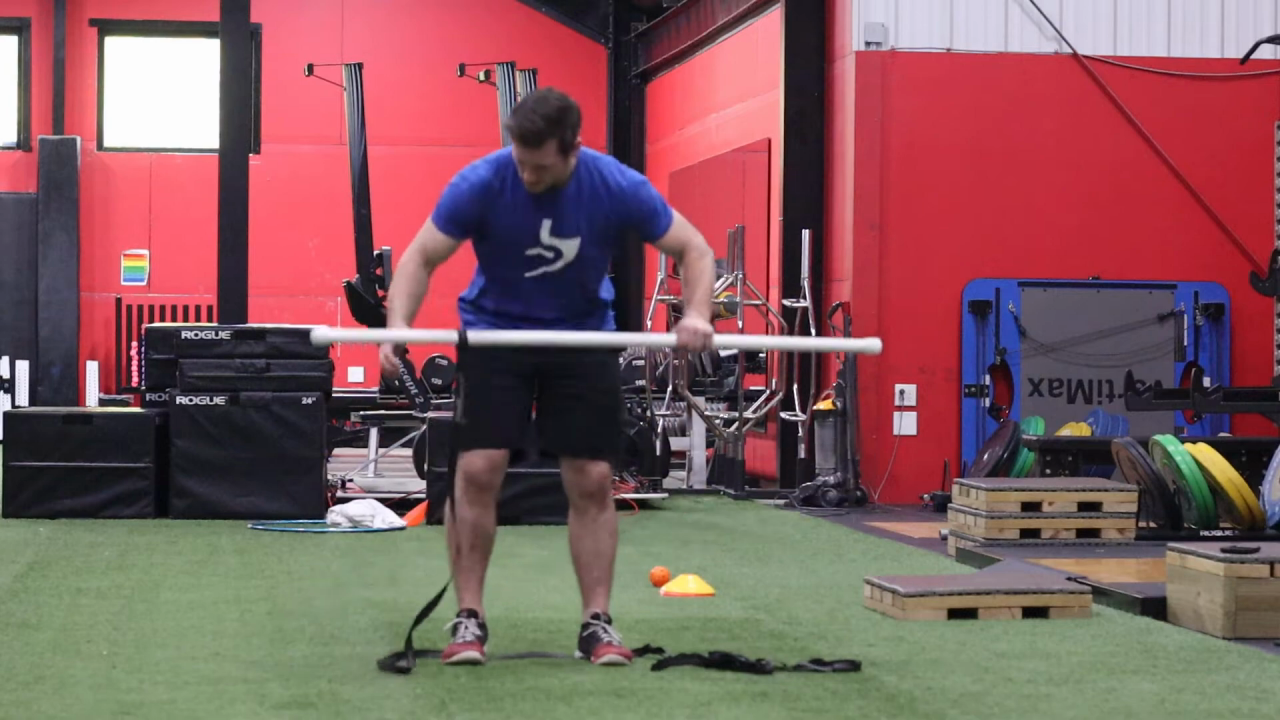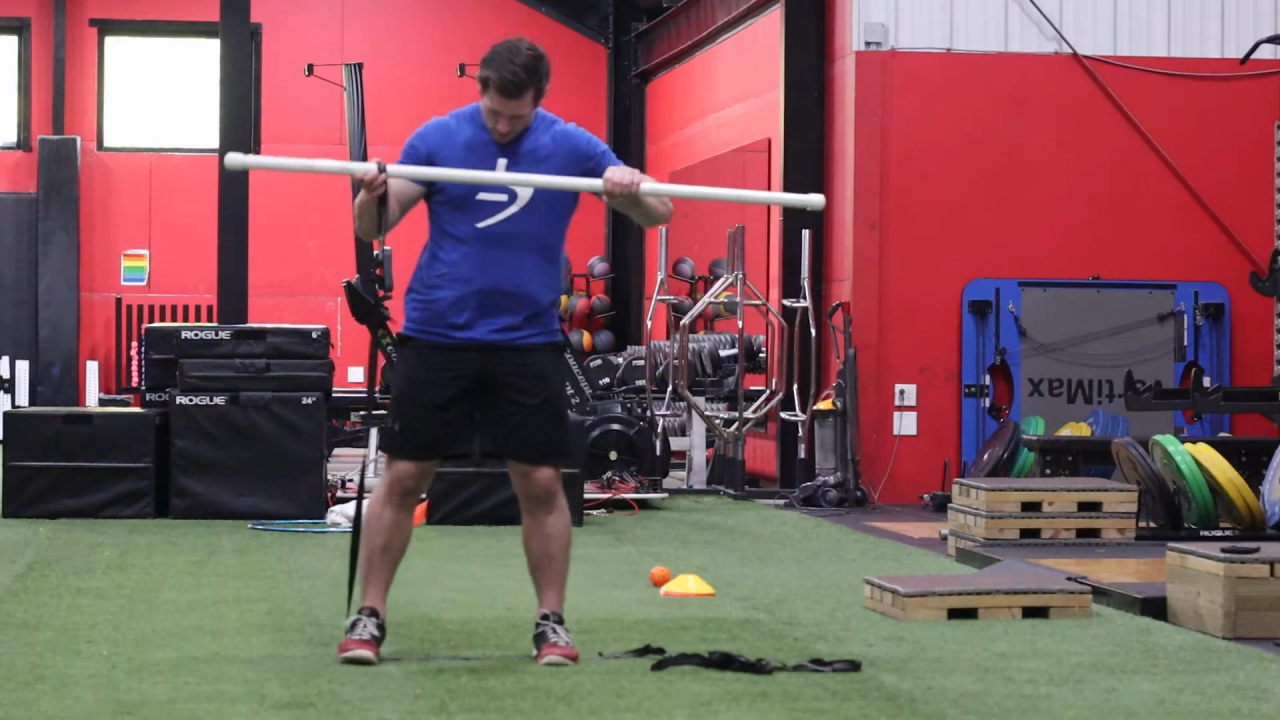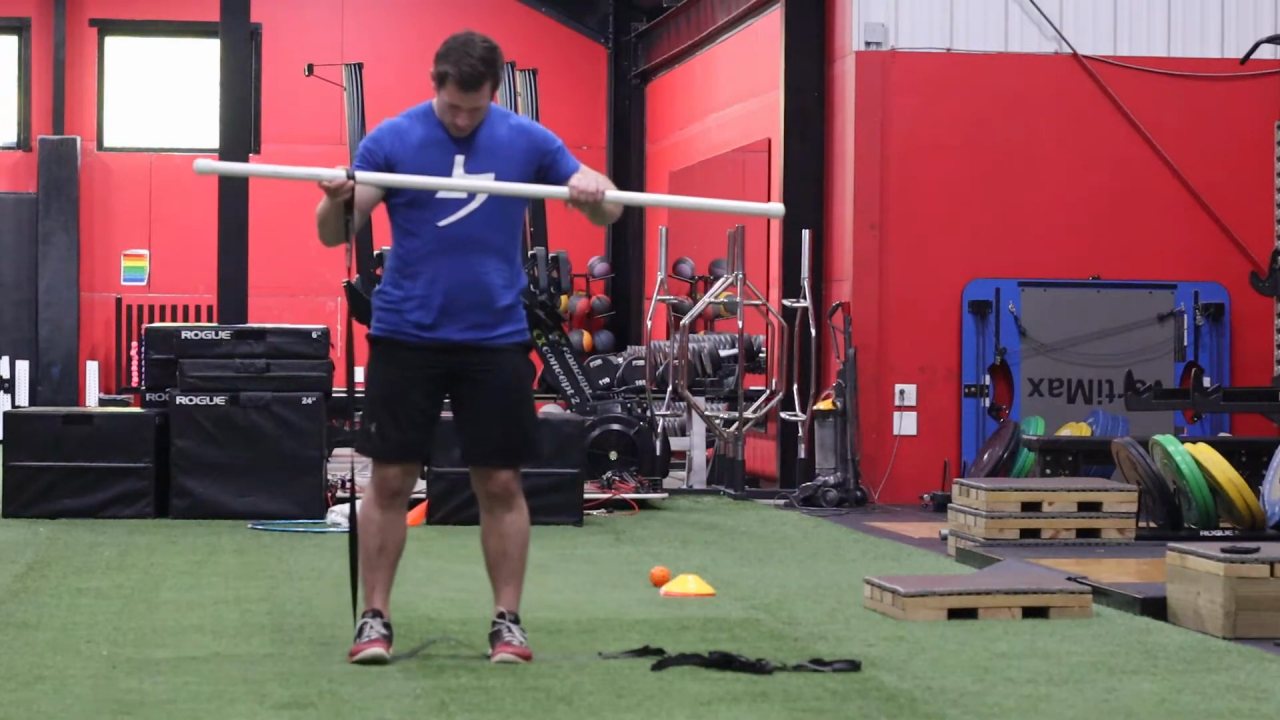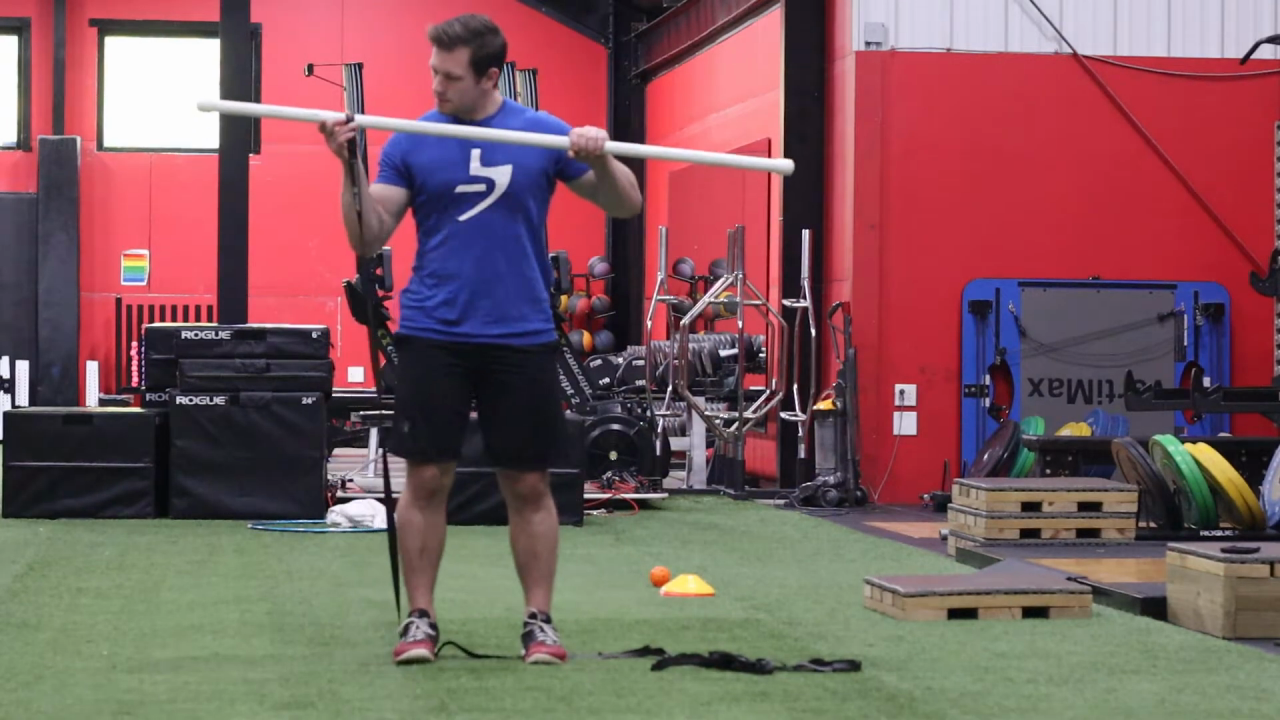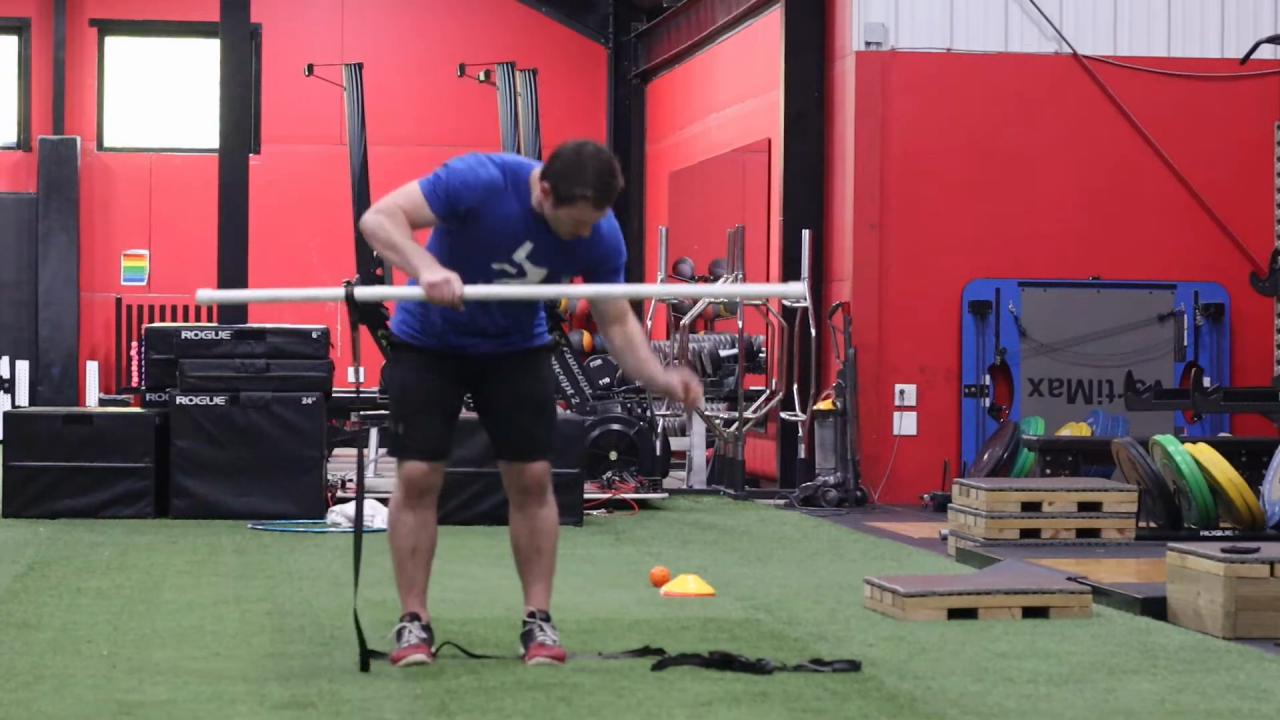
dt=1s
person 1, frame 1
left shoulder: (617, 186)
right shoulder: (478, 183)
left elbow: (693, 248)
right elbow: (419, 255)
left wrist: (697, 312)
right wrist: (398, 322)
left hip: (585, 341)
right hip: (495, 337)
left knee: (592, 481)
right knee: (478, 473)
left ankle: (597, 621)
right ankle: (468, 618)
person 1, frame 2
left shoulder: (572, 145)
right shoulder: (437, 137)
left elbow: (656, 209)
right elbow: (372, 226)
left wrist: (633, 189)
right wrist: (371, 195)
left hip: (528, 338)
right hip: (435, 334)
left knee: (541, 482)
right knee: (404, 476)
left ankle: (552, 622)
right ankle: (367, 615)
person 1, frame 3
left shoulder: (529, 139)
right shoulder: (390, 139)
left elbow: (607, 212)
right elbow: (334, 233)
left wrist: (595, 192)
right wrist: (335, 200)
left hip: (496, 337)
right hip: (406, 334)
left knee: (500, 483)
right knee: (391, 478)
left ankle: (507, 620)
right ankle: (374, 618)
person 1, frame 4
left shoulder: (543, 133)
right shoulder: (410, 141)
left elbow: (627, 205)
right elbow: (368, 239)
left wrist: (602, 159)
right wrist: (351, 167)
left hip: (523, 338)
right hip: (433, 336)
left knee: (528, 483)
right knee: (427, 478)
left ankle: (539, 620)
right ankle: (419, 617)
person 1, frame 5
left shoulder: (601, 230)
right shoulder: (482, 179)
left elbow: (618, 322)
right elbow: (377, 218)
left wrist: (659, 375)
right wrist: (427, 269)
left hip: (517, 347)
right hip: (427, 338)
left knee: (533, 478)
right knee: (417, 476)
left ankle: (538, 620)
right ankle: (412, 621)
